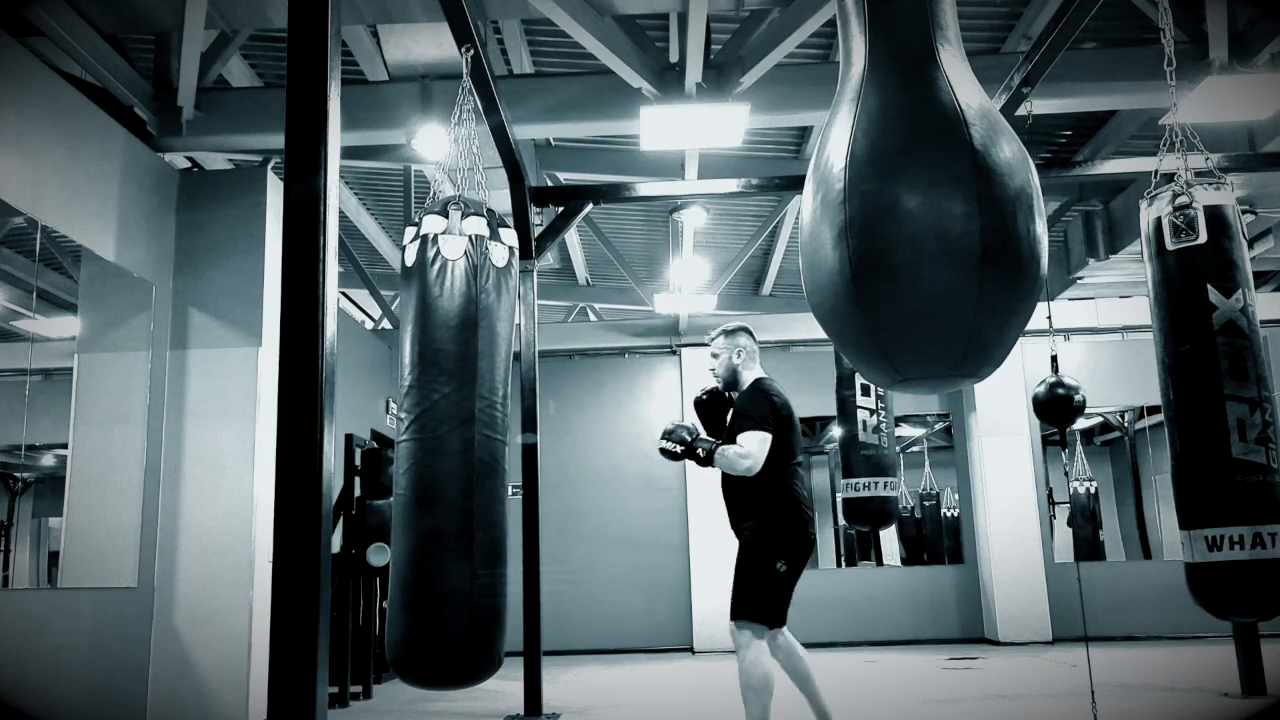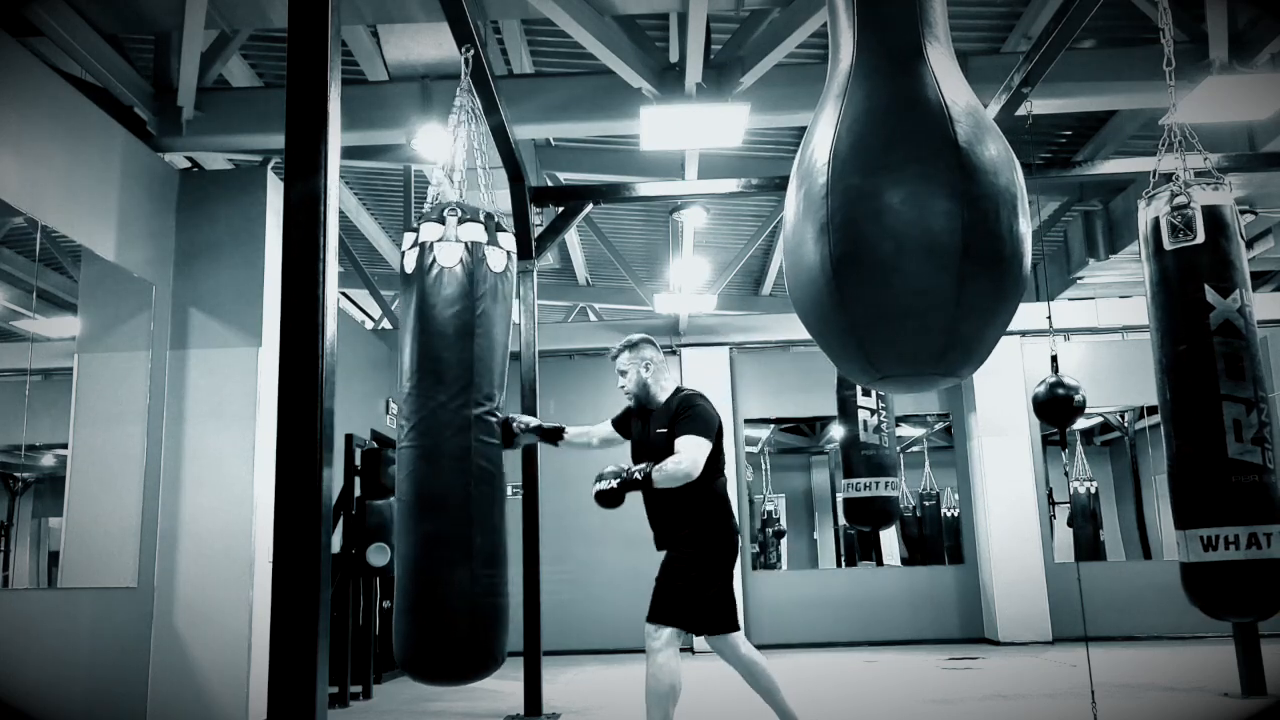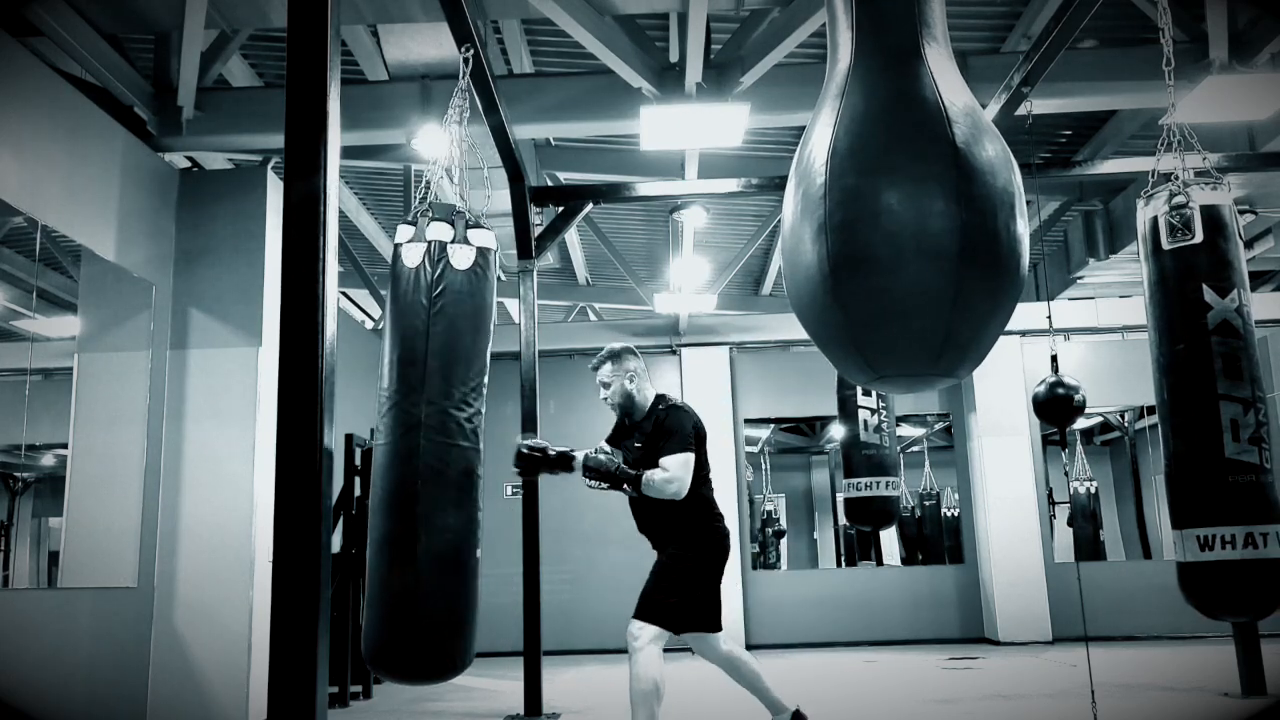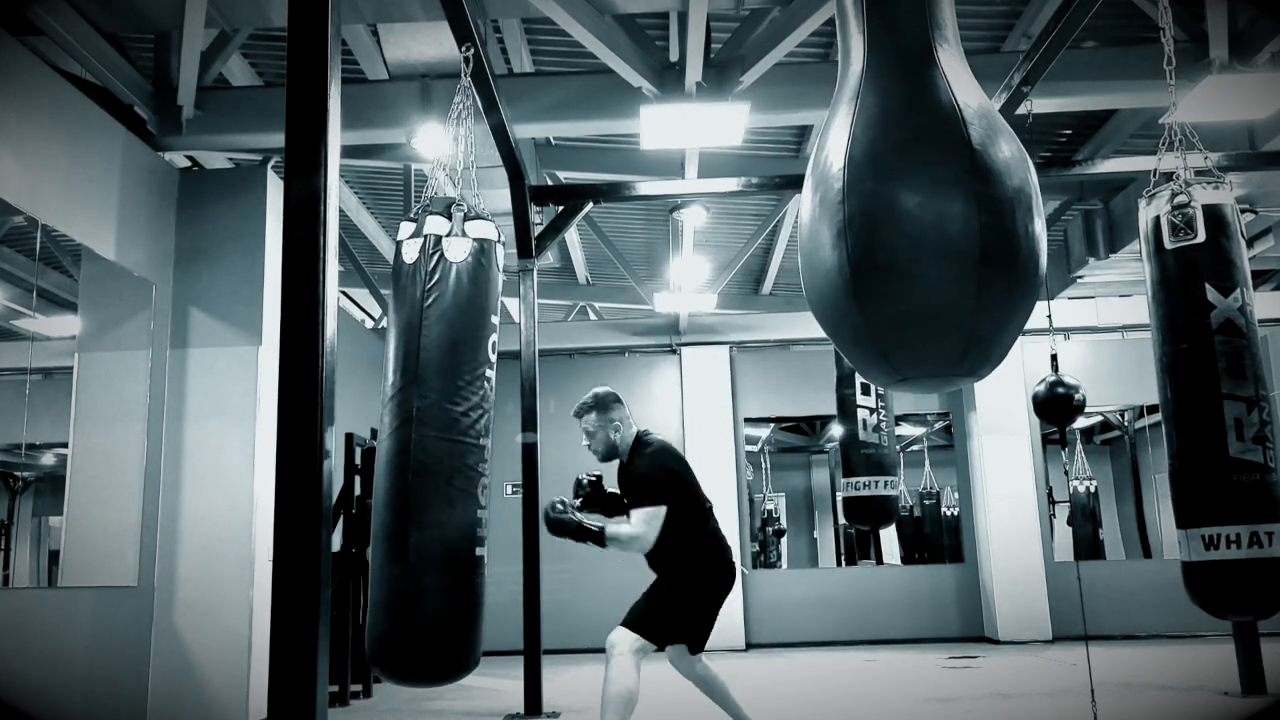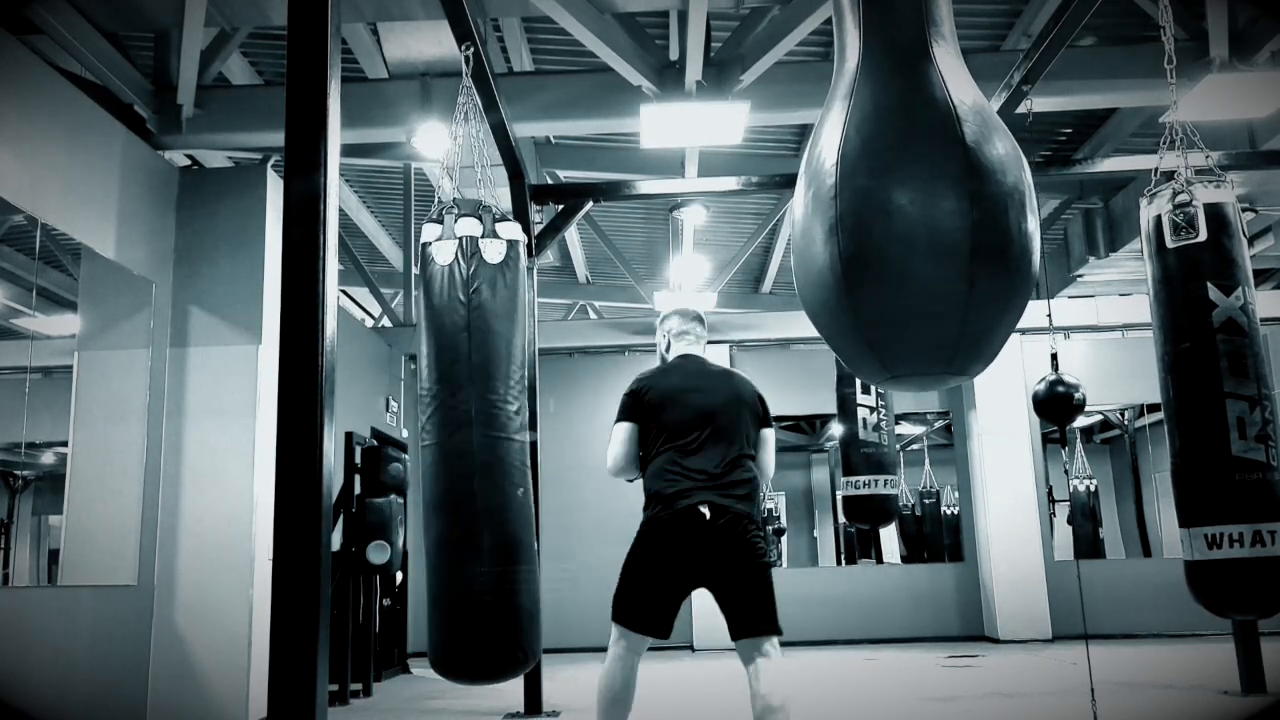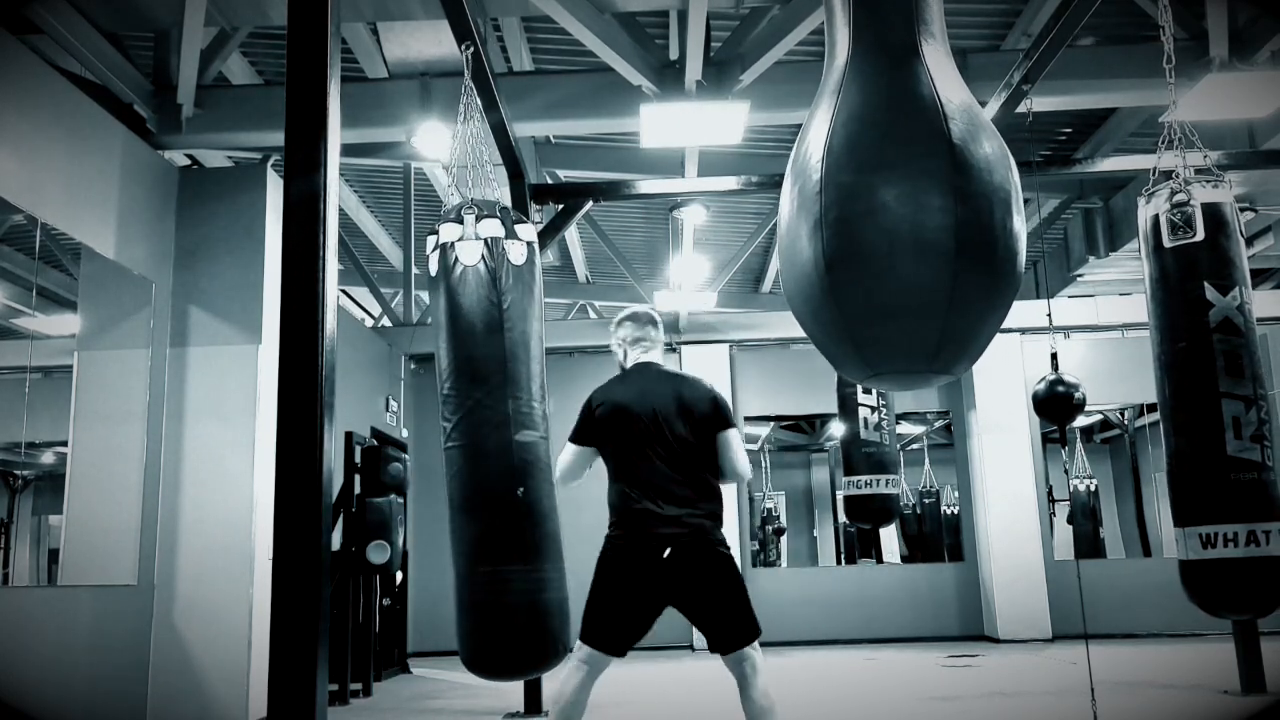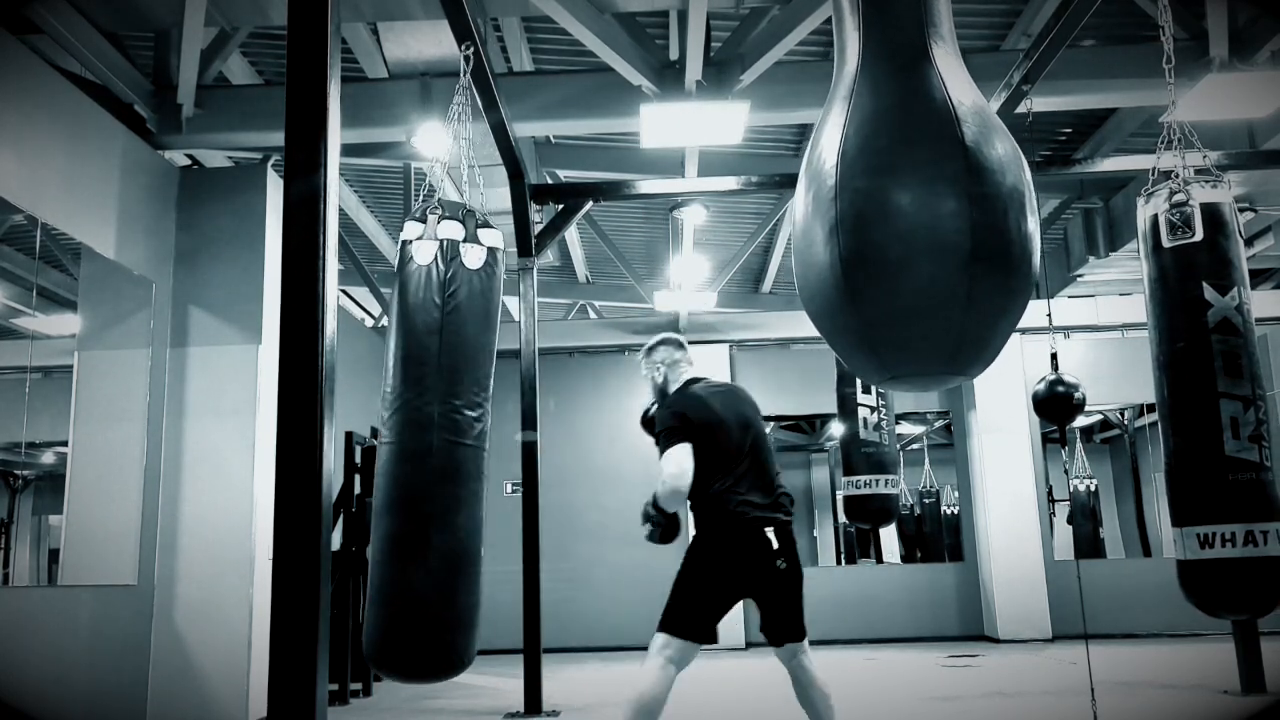
dt=0.7s
person 1, frame 1
left shoulder: (760, 397)
right shoulder: (754, 397)
left elbow: (748, 461)
right elbow: (737, 455)
left wrist: (696, 444)
right wrist: (714, 429)
left hip: (774, 531)
right hip: (783, 529)
left knee: (749, 634)
right knee: (769, 633)
person 1, frame 2
left shoulder: (692, 407)
right shoulder: (641, 413)
left elbow: (688, 465)
right elbow: (592, 436)
left wrist: (631, 478)
right wrist: (538, 430)
left hip: (700, 542)
right hip: (699, 542)
left knee: (661, 638)
right knee: (726, 641)
person 1, frame 3
left shoulder: (673, 416)
right shoulder: (630, 422)
left elbow: (674, 485)
right elbow: (595, 460)
left wrist: (617, 474)
right wrist: (550, 457)
left hip: (695, 544)
right hip: (685, 546)
left knee: (643, 636)
right knee: (707, 643)
person 1, frame 4
left shoulder: (651, 460)
right shoulder: (635, 455)
left elbow: (640, 536)
right elbow: (640, 512)
left wrist: (580, 526)
right wrist: (601, 498)
left hip: (700, 572)
right hip: (694, 571)
left knee: (623, 646)
right knee: (684, 659)
person 1, frame 5
left shoulder: (646, 386)
right shoulder: (745, 388)
left elbow: (617, 465)
right elbow: (766, 470)
left hip: (669, 526)
right hip: (739, 526)
left knee: (625, 647)
right knee: (762, 658)
person 1, frame 6
left shoulder: (607, 399)
right shoulder: (705, 394)
left elbow: (565, 476)
right elbow: (739, 471)
left hip: (635, 549)
right hip: (702, 547)
left knee: (586, 662)
right knee: (746, 659)
person 1, frame 7
left shoulder: (674, 409)
right shoulder: (738, 396)
left elbow: (677, 484)
left wrist: (658, 508)
left hip: (726, 541)
right hip: (778, 541)
left knee: (665, 654)
right knee: (795, 654)
